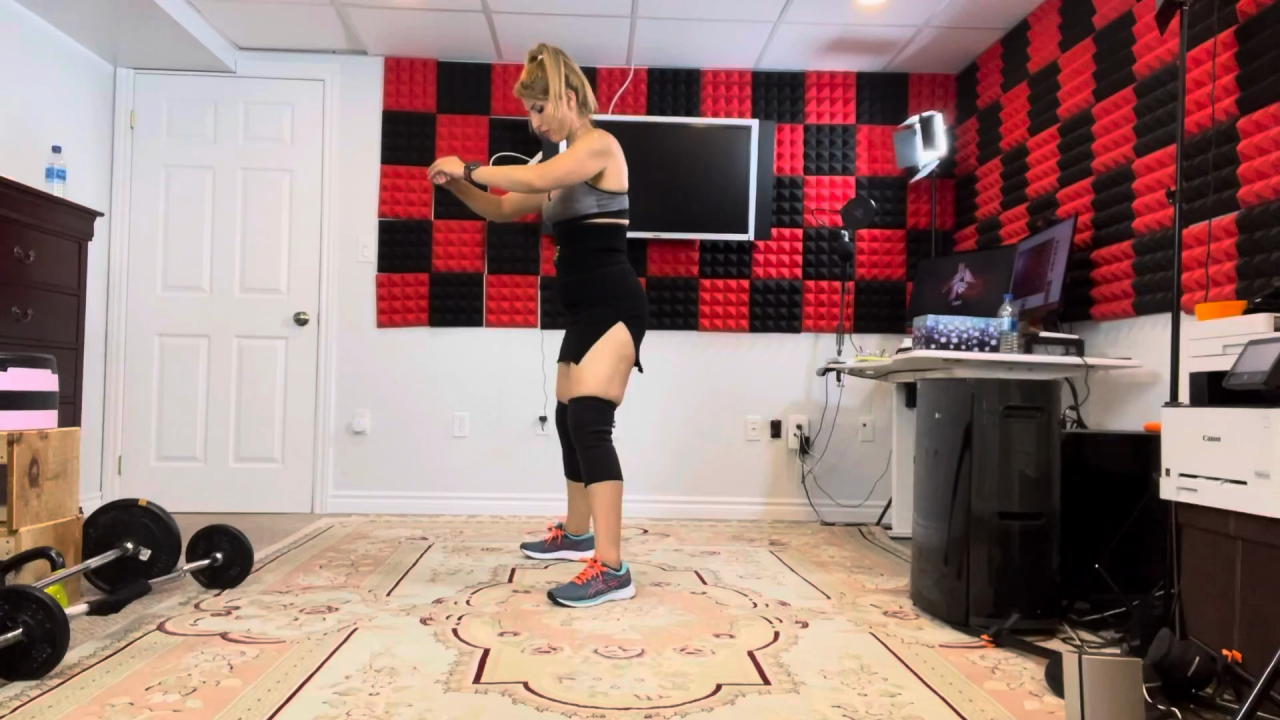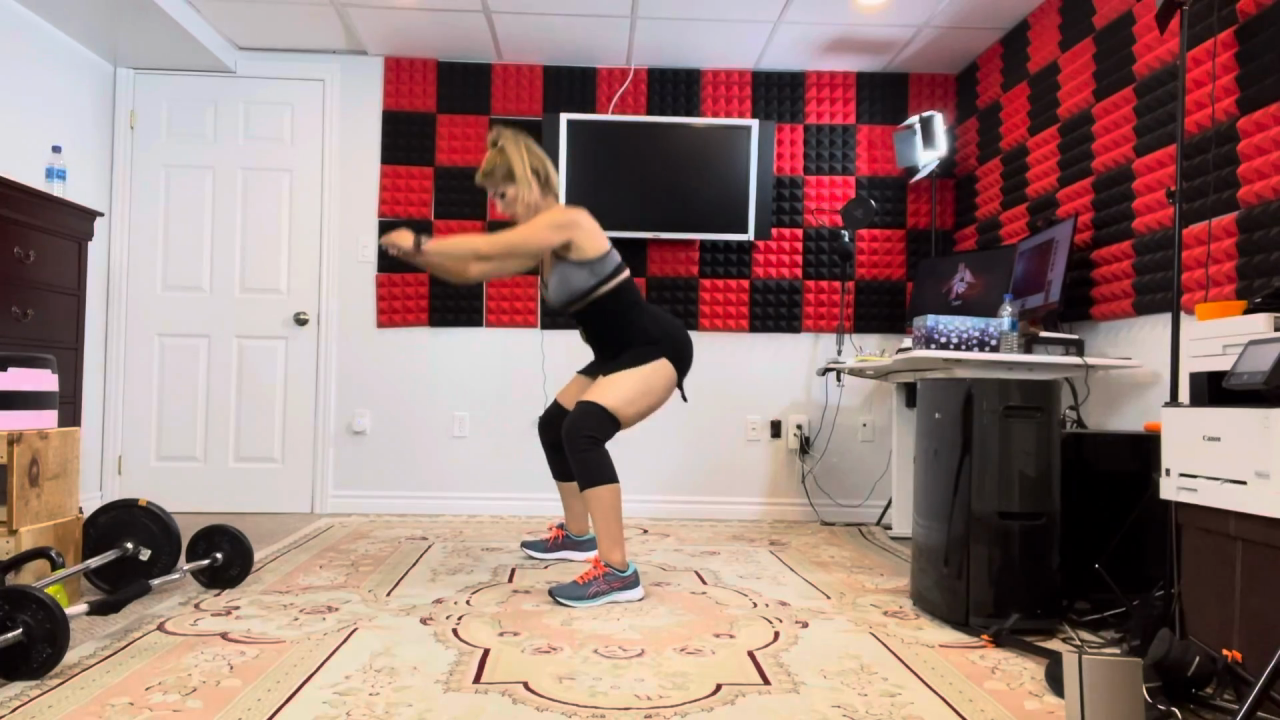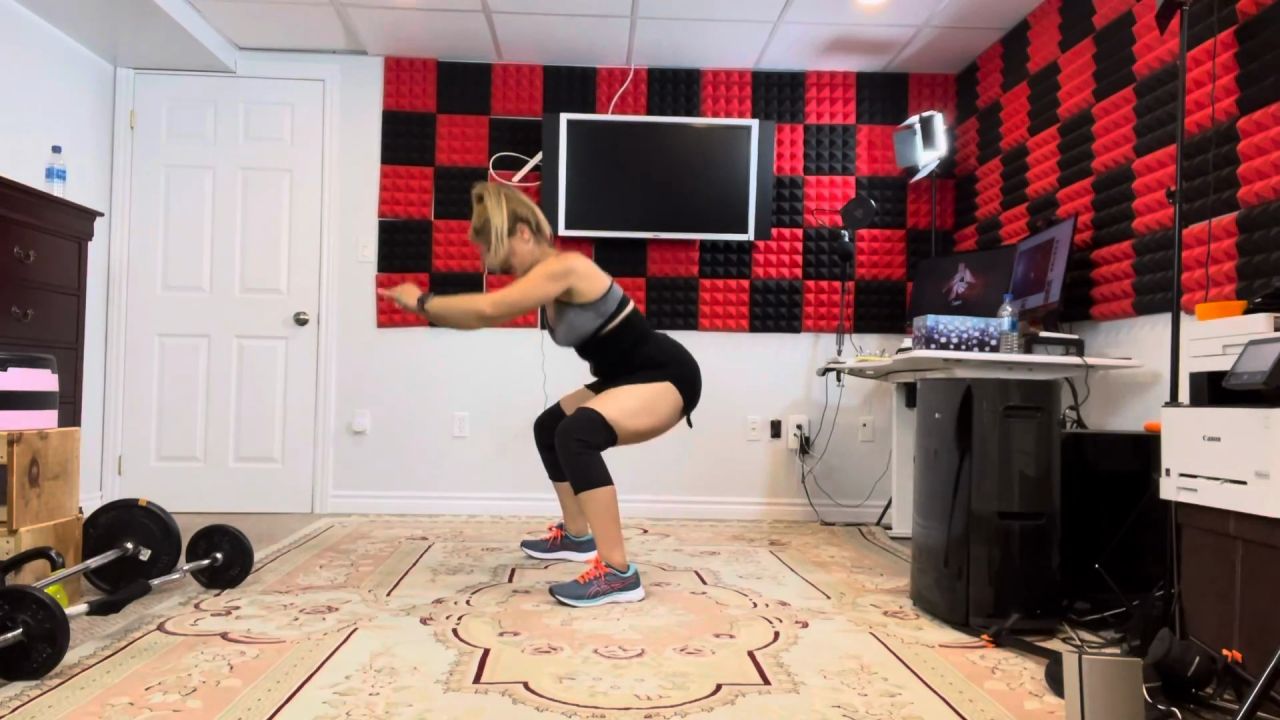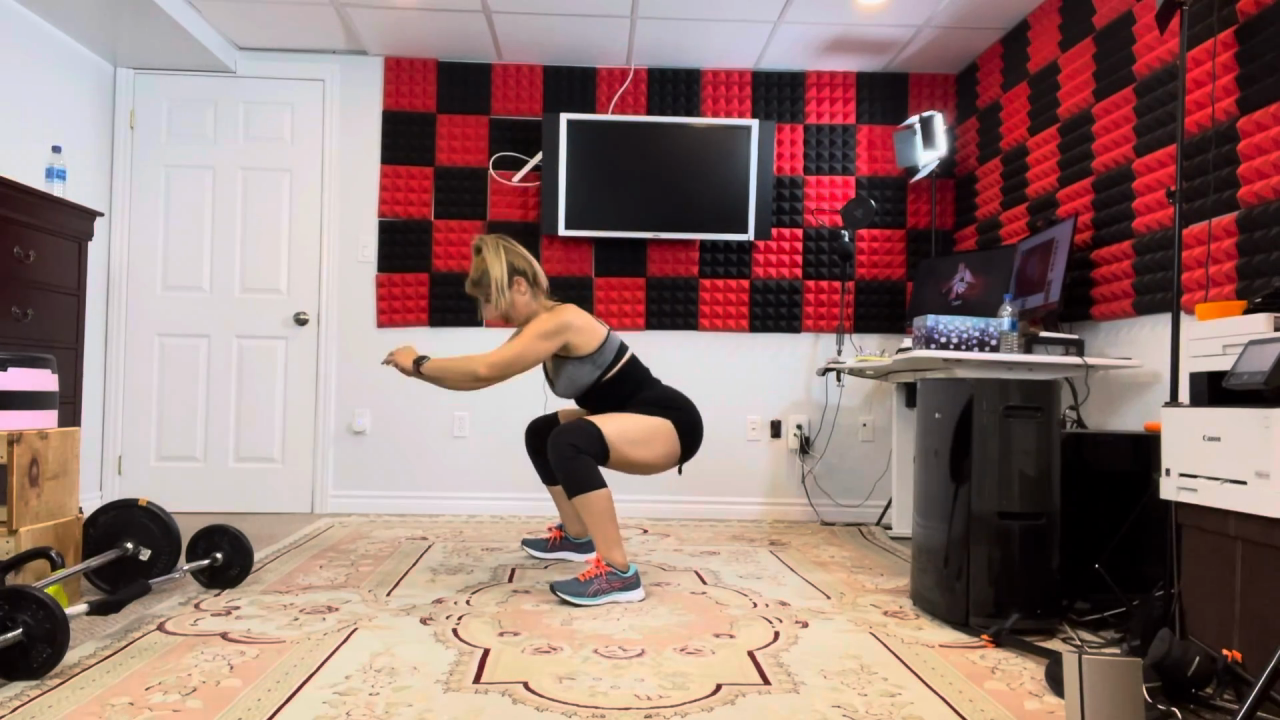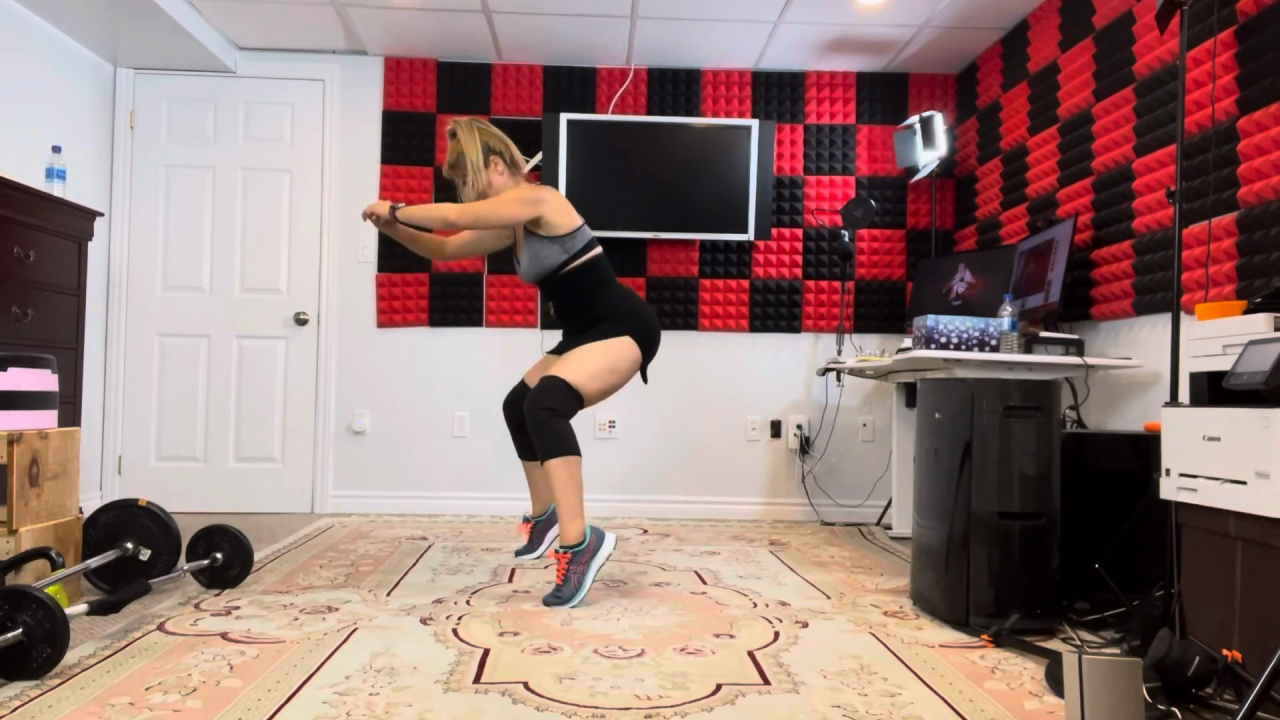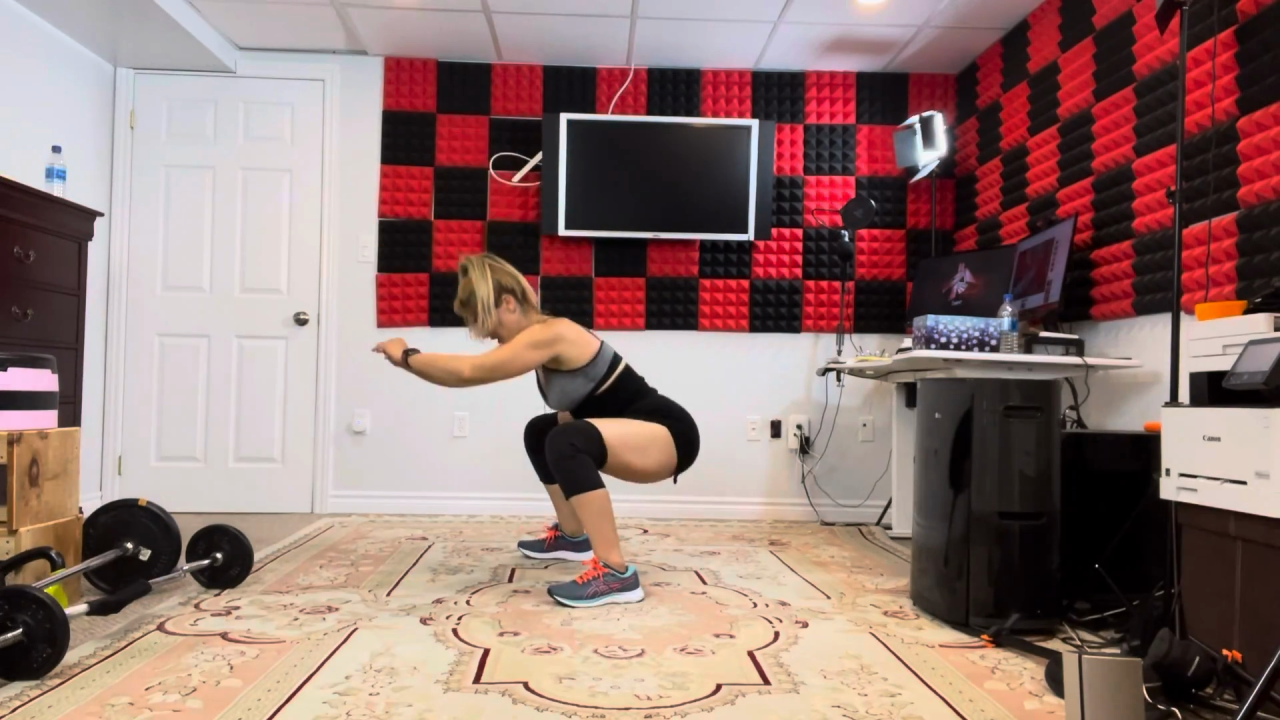
dt=0.7s
person 1, frame 1
left shoulder: (600, 145)
right shoulder: (565, 165)
left elbow: (533, 180)
right elbow: (504, 209)
left wrist: (468, 169)
right wrist: (458, 183)
left hip: (613, 306)
right hip: (587, 309)
left knee: (589, 425)
right knee: (570, 422)
left ankle: (611, 569)
right ankle: (576, 533)
person 1, frame 2
left shoulder: (567, 221)
right shoulder: (542, 244)
left elbow: (486, 247)
right elbow: (476, 270)
left wrist: (418, 243)
right wrist: (419, 253)
left hip: (658, 348)
right hip: (623, 352)
left knee: (584, 428)
right knee: (555, 425)
left ankle: (617, 571)
right ankle: (577, 534)
person 1, frame 3
left shoulder: (566, 266)
right shoulder: (544, 280)
left elbow: (489, 307)
right elbow: (483, 315)
left wrist: (422, 303)
right wrist: (422, 302)
left hip: (667, 375)
right hip: (630, 377)
left knee: (577, 435)
right knee: (550, 428)
left ankle: (617, 572)
right ankle: (577, 535)
person 1, frame 4
left shoulder: (561, 321)
right shoulder: (539, 329)
left elbow: (484, 370)
right elbow: (480, 378)
left wrist: (419, 362)
right wrist: (420, 366)
left hip: (671, 422)
right hip: (638, 417)
left knee: (568, 442)
right knee: (540, 435)
left ankle: (618, 573)
right ankle: (577, 537)
person 1, frame 5
left shoulder: (538, 199)
right shoulder: (514, 222)
left elbow: (454, 216)
right elbow: (447, 248)
left wrist: (395, 210)
right wrist: (393, 226)
left hip: (624, 327)
right hip: (590, 331)
left knee: (545, 405)
right knee: (519, 406)
left ankle: (579, 540)
right ankle: (544, 517)
person 1, frame 6
left shoulder: (552, 335)
right shoulder: (536, 338)
left elbow: (471, 372)
right elbow: (471, 373)
left wrist: (408, 356)
right wrist: (410, 358)
left hip: (668, 431)
right hip: (637, 425)
left knee: (565, 443)
right knee: (539, 434)
left ankle: (616, 573)
right ankle: (573, 535)
